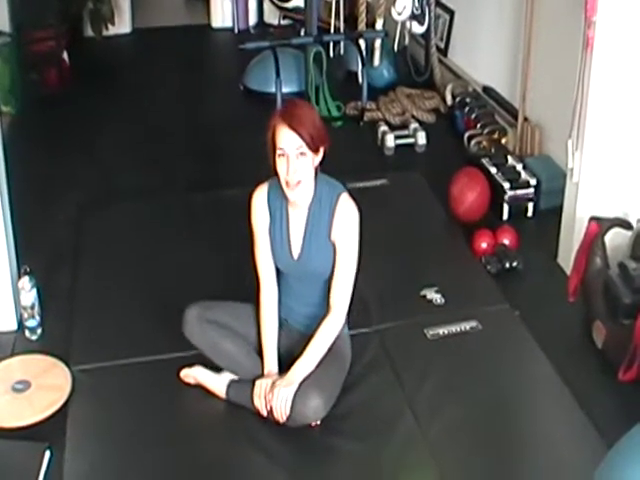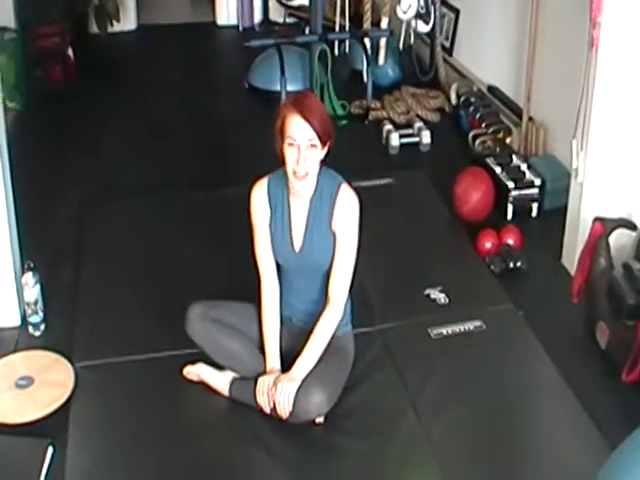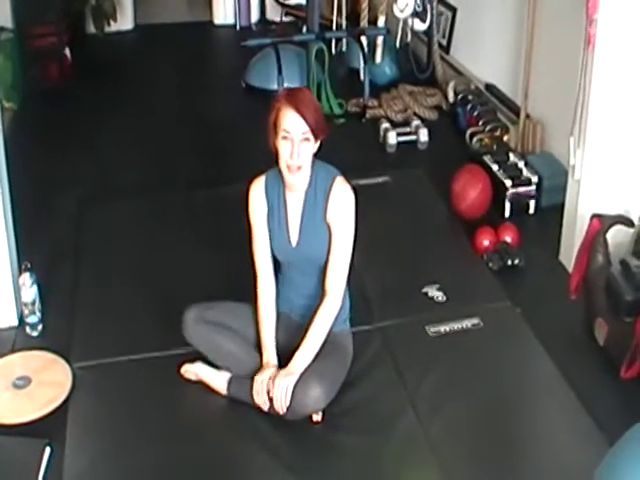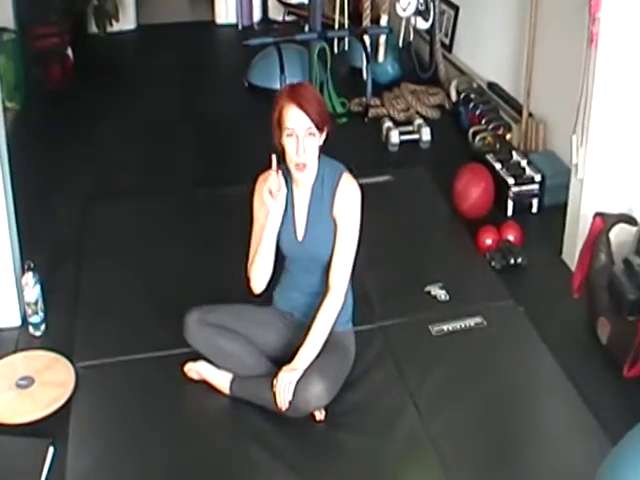
dt=0.5s
person 1, frame 1
left shoulder: (342, 209)
right shoulder: (263, 199)
left elbow: (338, 311)
right elbow: (267, 286)
left wrist: (292, 378)
right wrist: (271, 370)
left hip: (324, 335)
right hip: (280, 321)
left knee: (309, 407)
right knee: (195, 319)
left ankle: (225, 383)
person 1, frame 2
left shoulder: (343, 200)
right shoulder: (263, 193)
left elbow: (336, 302)
right elbow: (268, 283)
left wrist: (295, 374)
right wrist: (273, 366)
left hip: (328, 333)
right hip: (283, 321)
left knee: (312, 403)
right knee: (197, 319)
left ankle: (225, 381)
right ankle: (272, 376)
person 1, frame 3
left shoulder: (337, 192)
right shoulder: (261, 190)
left elbow: (334, 294)
right elbow: (265, 278)
left wrist: (294, 368)
right wrist: (269, 361)
left hip: (327, 330)
right hip: (283, 317)
left knee: (311, 396)
right knee: (194, 322)
left ankle: (225, 380)
right ankle: (276, 378)
person 1, frame 4
left shoulder: (344, 188)
right shoulder: (269, 183)
left elbow: (337, 289)
right elbow: (257, 282)
left wrist: (298, 365)
right wrist: (274, 214)
left hip: (330, 330)
right hip: (283, 317)
left knee: (312, 393)
right knee: (196, 324)
left ankle: (228, 380)
right ankle: (283, 376)
